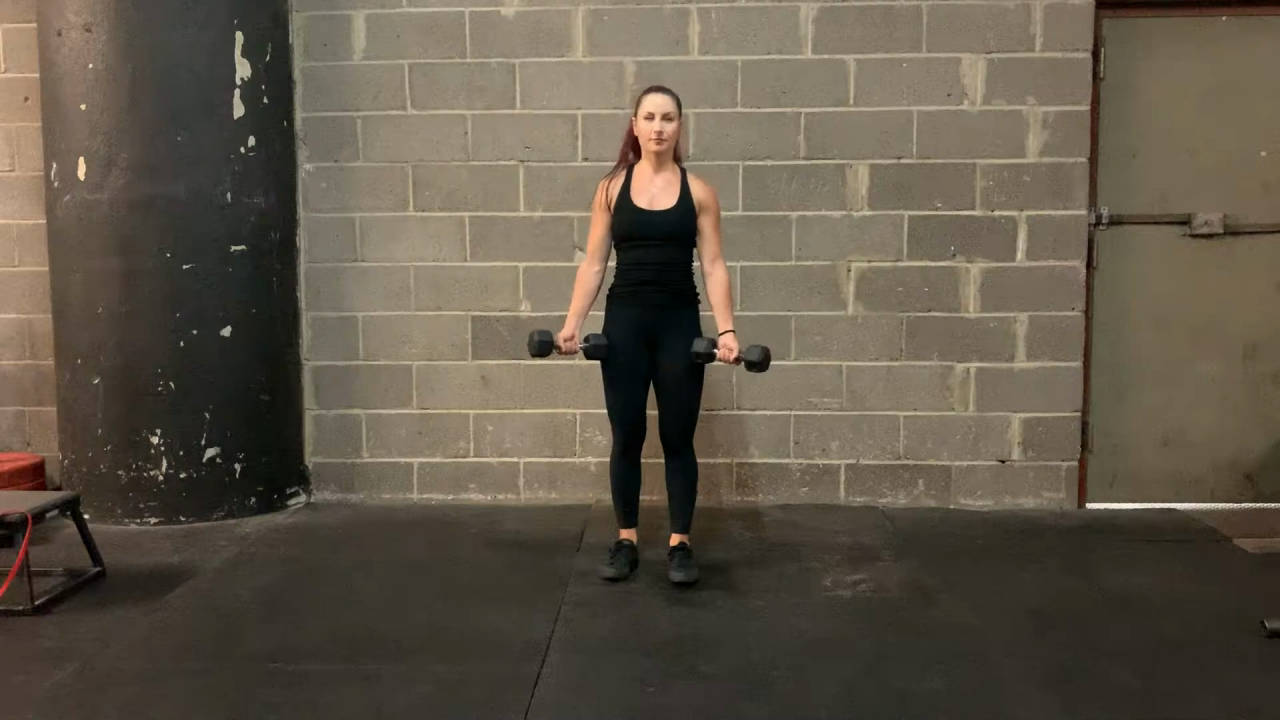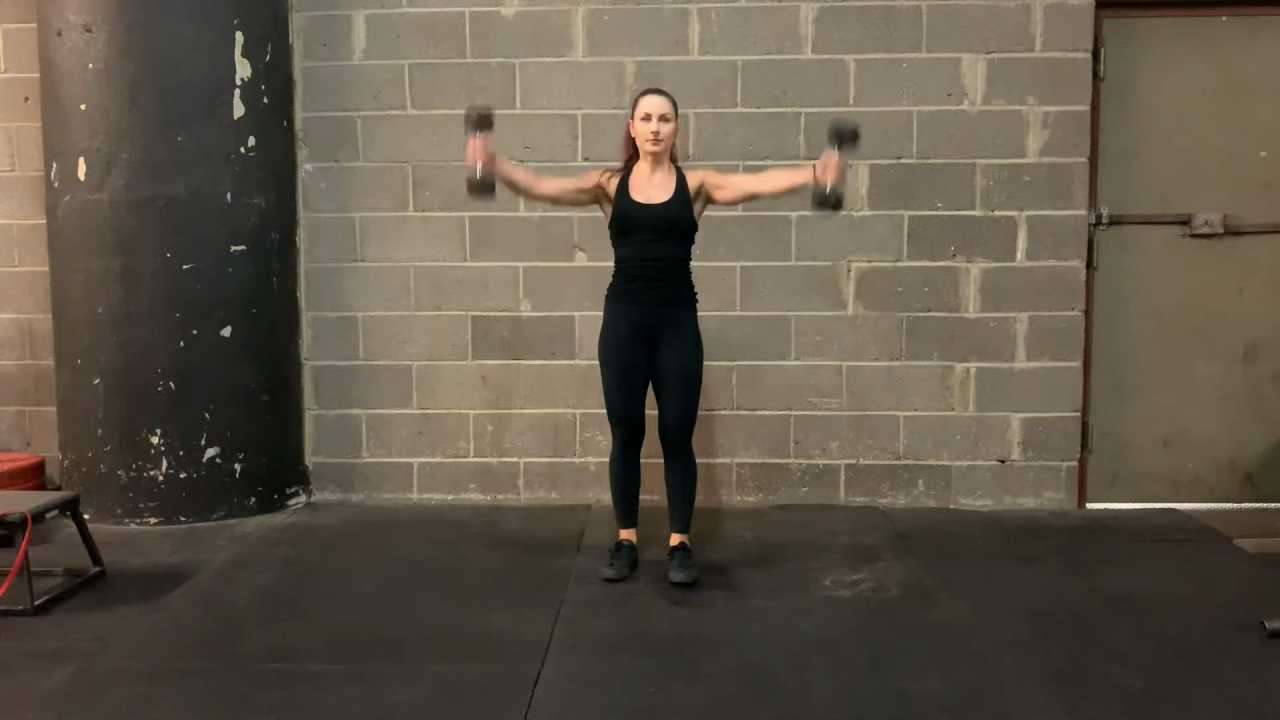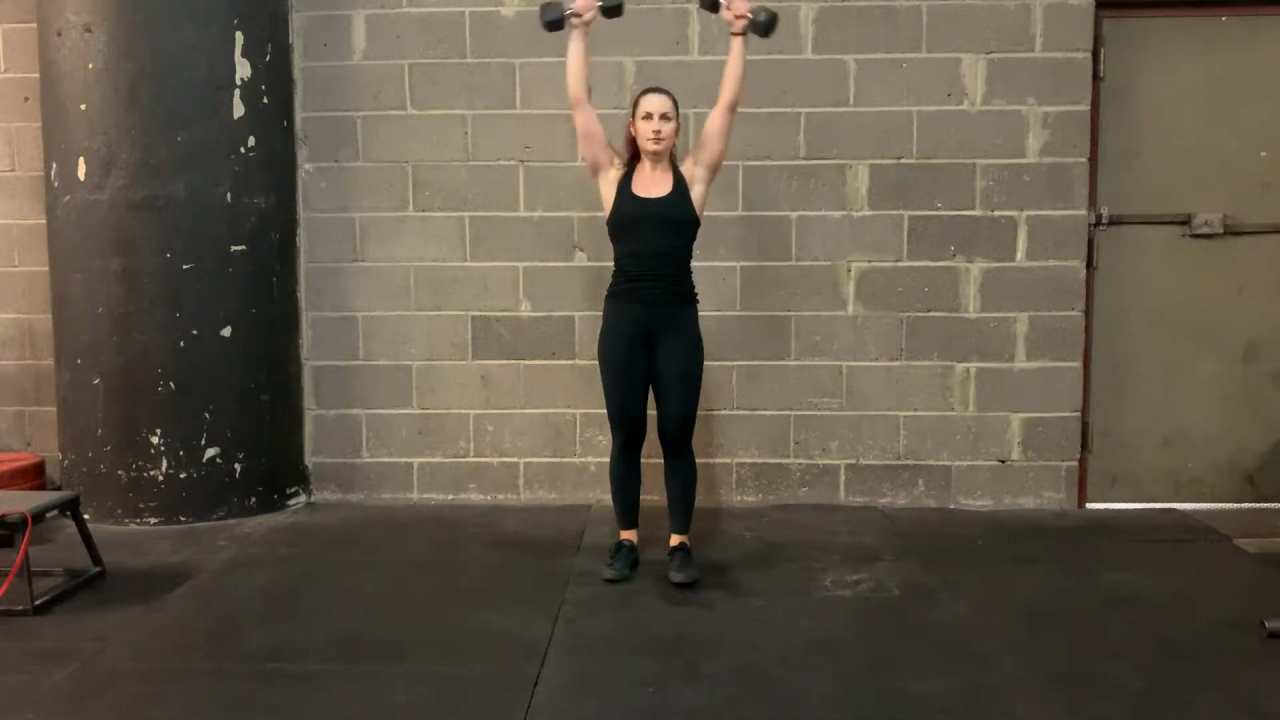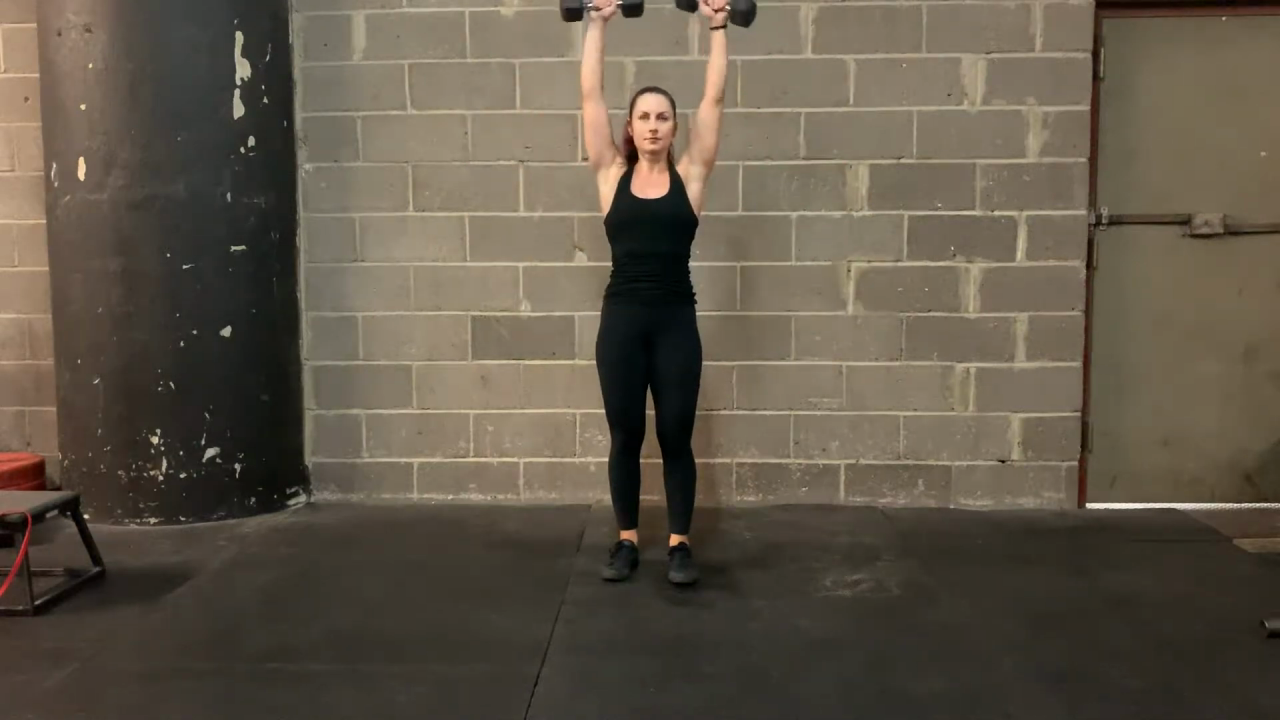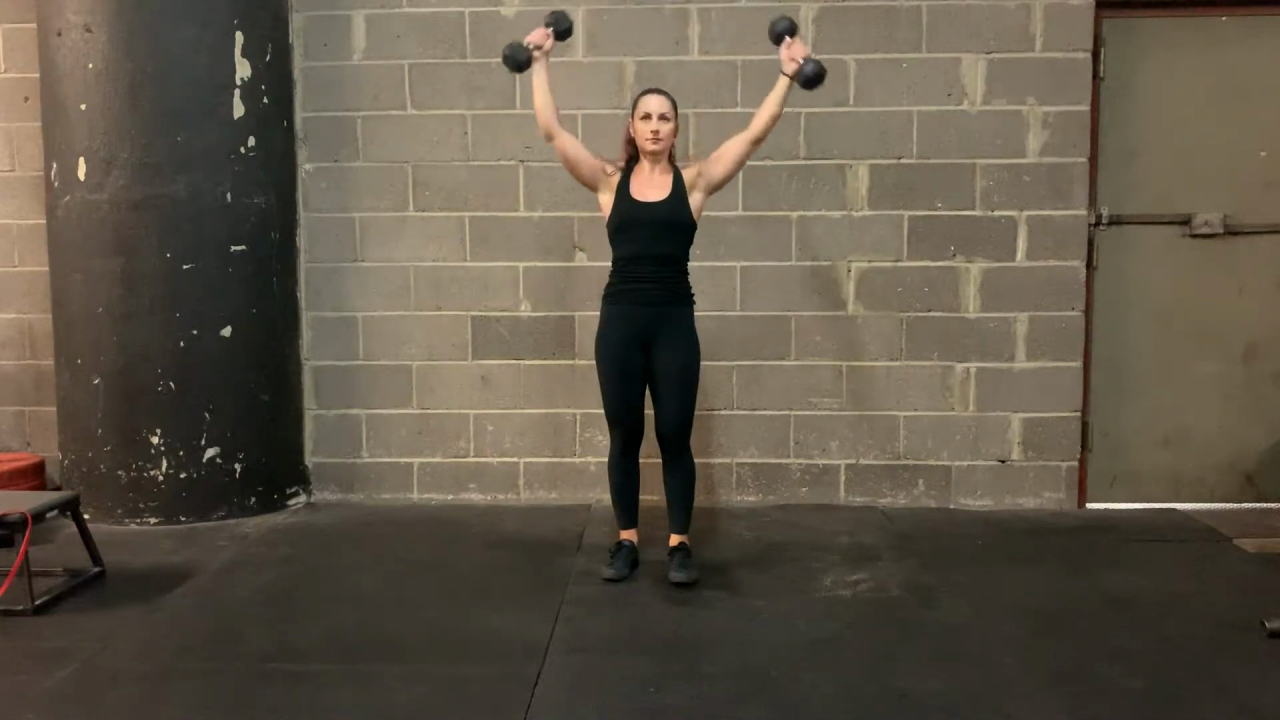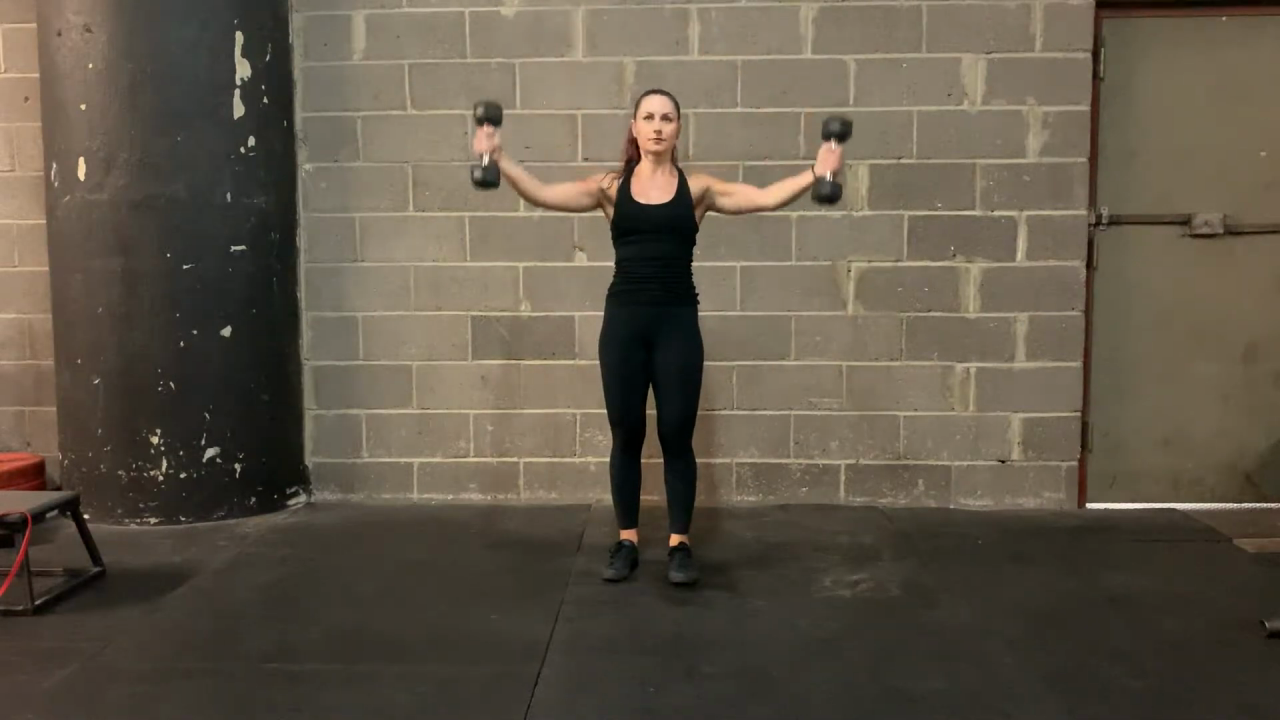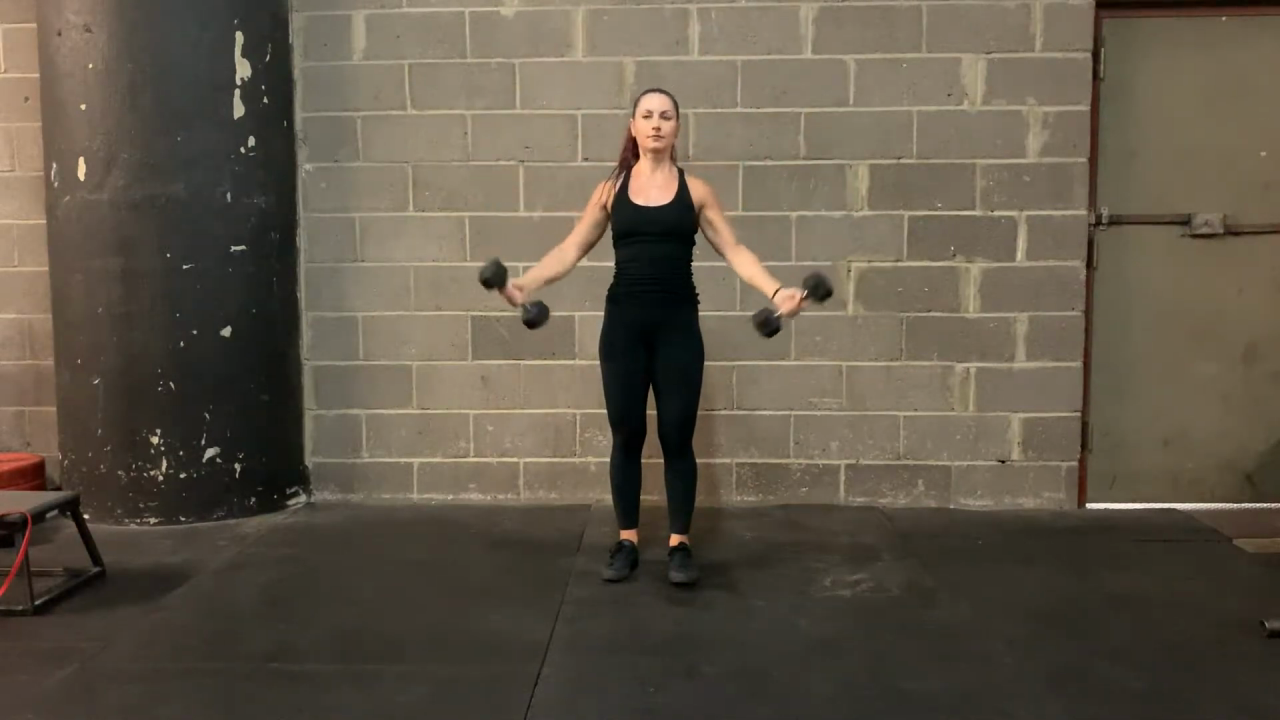
dt=0.5s
person 1, frame 1
left shoulder: (698, 190)
right shoulder: (612, 187)
left elbow: (714, 264)
right elbow: (594, 262)
left wrist: (726, 329)
right wrist: (572, 323)
left hip: (679, 321)
right hip: (625, 319)
left knee: (678, 437)
right knee: (627, 435)
left ankle: (680, 543)
right ankle: (626, 540)
person 1, frame 2
left shoulder: (696, 183)
right shoulder: (609, 183)
left elbow: (756, 184)
right elbow: (545, 188)
left wrist: (812, 175)
right wrist: (497, 166)
left hip: (677, 319)
right hip: (623, 317)
left knee: (677, 435)
right knee: (625, 434)
left ankle: (679, 543)
right ankle: (625, 539)
person 1, frame 3
left shoulder: (692, 178)
right shoulder: (612, 177)
left elbow: (726, 106)
right elbow: (580, 103)
left hip: (677, 320)
right hip: (623, 318)
left knee: (677, 437)
right knee: (626, 436)
left ankle: (680, 543)
right ankle: (626, 540)
person 1, frame 4
left shoulder: (689, 177)
right shoulder: (612, 176)
left elbow: (713, 100)
right elbow: (590, 96)
left hip: (675, 321)
right hip: (621, 319)
left knee: (676, 437)
right knee: (625, 436)
left ankle: (679, 543)
right ankle: (626, 540)
person 1, frame 5
left shoulder: (693, 182)
right shoulder: (610, 182)
left elbow: (754, 134)
right elbow: (552, 132)
left wrist: (786, 77)
right wrist: (539, 63)
left hip: (674, 322)
right hip: (620, 320)
left knee: (674, 437)
right knee: (624, 437)
left ankle: (679, 543)
right ankle: (626, 540)
person 1, frame 6
left shoulder: (697, 188)
right shoulder: (610, 187)
left elbow: (765, 197)
right elbow: (541, 193)
left wrist: (816, 172)
right wrist: (499, 159)
left hip: (677, 321)
right hip: (623, 319)
left knee: (676, 436)
right knee: (626, 435)
left ankle: (679, 543)
right ankle: (626, 540)
person 1, frame 7
left shoulder: (695, 190)
right shoulder: (610, 189)
left elbow: (734, 250)
right elbow: (571, 248)
left wrist: (776, 291)
right wrist: (525, 282)
left hip: (678, 322)
right hip: (624, 321)
left knee: (677, 437)
right knee: (626, 436)
left ankle: (679, 544)
right ankle: (626, 541)
